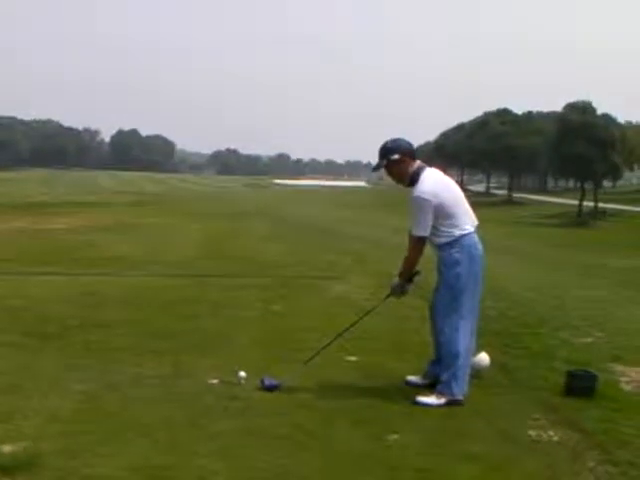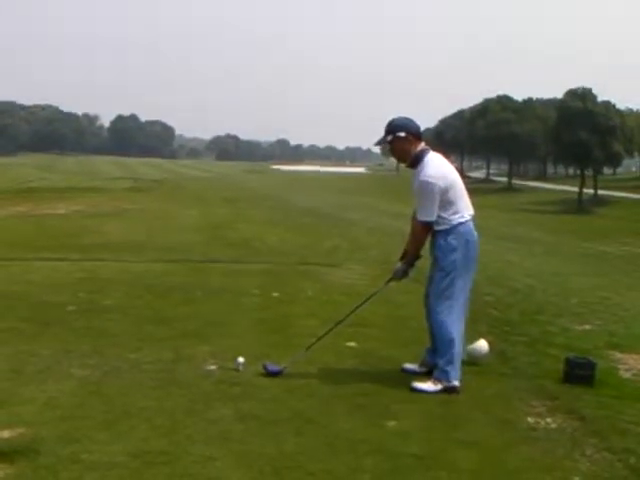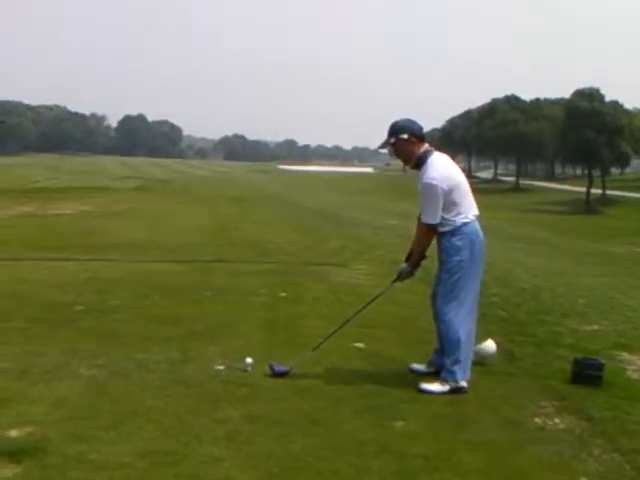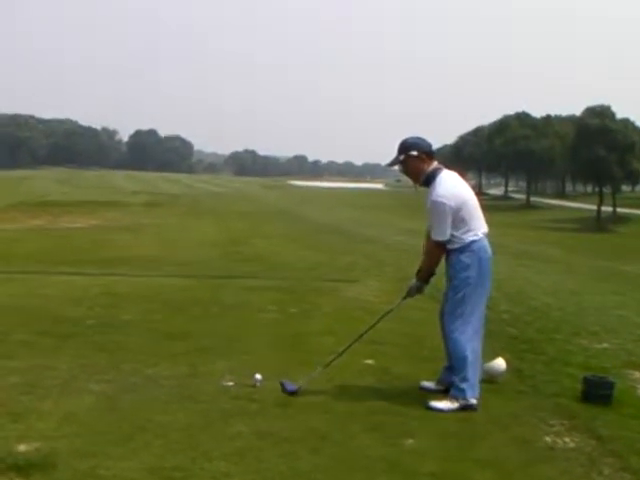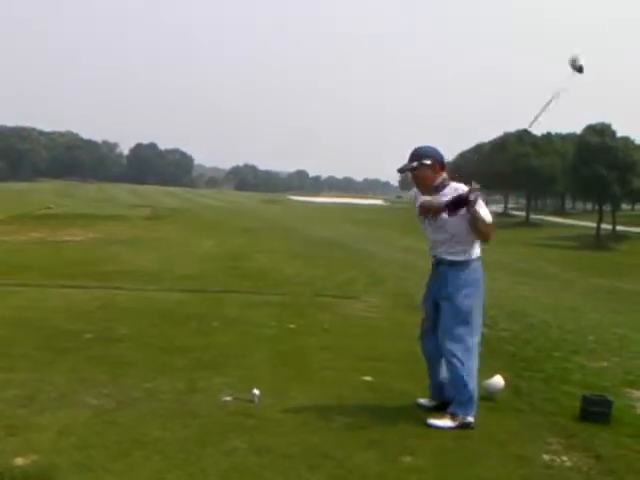
dt=1s
person 1, frame 1
left shoulder: (422, 192)
right shoulder: (430, 176)
left elbow: (418, 242)
right elbow: (418, 236)
left wrist: (402, 278)
right wrist: (406, 272)
left hip: (459, 252)
right hip: (458, 249)
left knee: (453, 320)
right knee: (441, 314)
left ankle: (452, 390)
right ankle: (437, 372)
person 1, frame 2
left shoulder: (429, 175)
right shoulder: (429, 161)
left elbow: (424, 225)
right elbow: (419, 217)
left wrist: (407, 262)
right wrist: (406, 253)
left hip: (454, 239)
right hip: (450, 236)
left knee: (444, 305)
right knee: (436, 301)
left ankle: (447, 375)
right ankle: (435, 360)
person 1, frame 3
left shoulder: (432, 177)
right shoulder: (436, 160)
left elbow: (429, 227)
right elbow: (425, 219)
left wrist: (412, 264)
right wrist: (412, 254)
left hip: (460, 240)
right hip: (457, 236)
left knee: (452, 306)
right knee: (442, 301)
left ankle: (455, 376)
right ankle: (442, 360)
person 1, frame 4
left shoulder: (441, 195)
right shoulder: (445, 178)
left elbow: (439, 245)
right elbow: (432, 235)
left wrist: (421, 279)
right wrist: (422, 272)
left hip: (469, 257)
right hip: (466, 254)
left knee: (461, 324)
right knee: (451, 319)
left ankle: (464, 394)
right ankle: (451, 377)
person 1, frame 5
left shoulder: (465, 194)
right shoulder: (425, 196)
left elbow: (486, 235)
right elbow: (426, 207)
left wrist: (472, 208)
right wrist: (452, 205)
left hip: (461, 274)
right hip: (439, 270)
left knee: (456, 342)
right knee: (431, 338)
left ankle: (463, 411)
right ankle: (441, 394)
